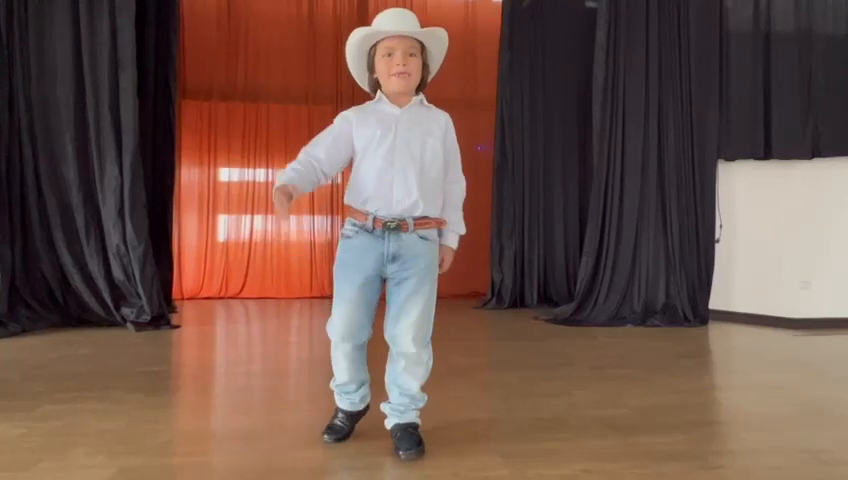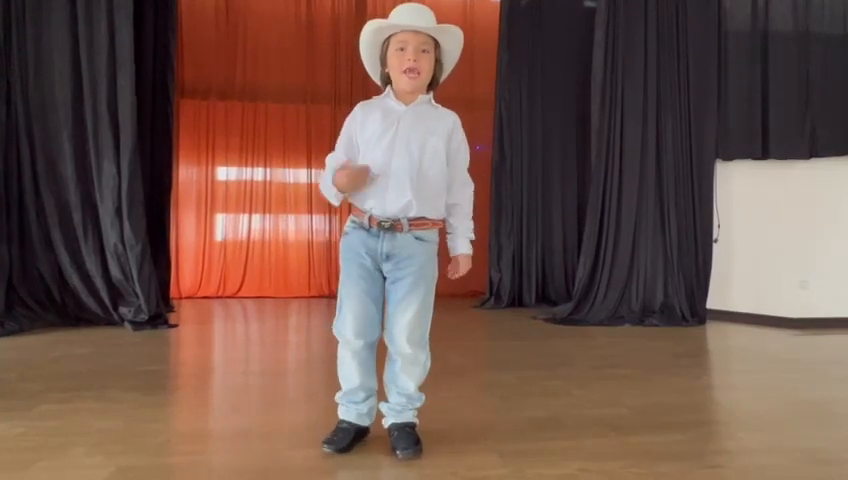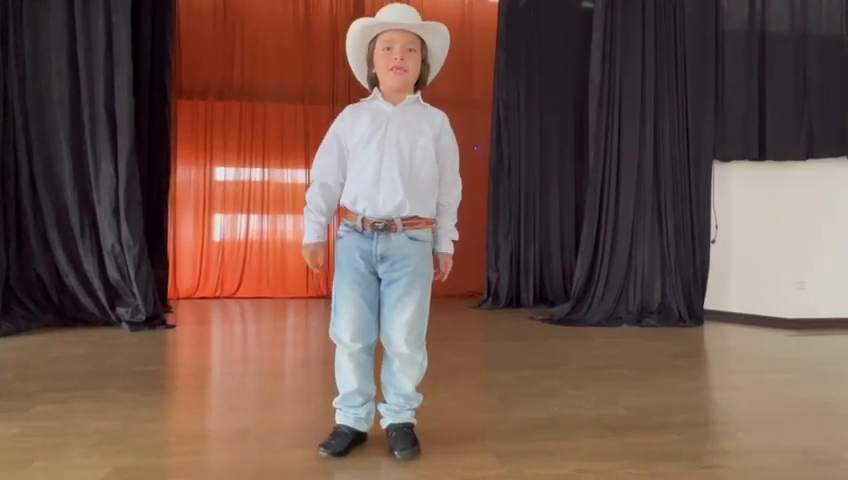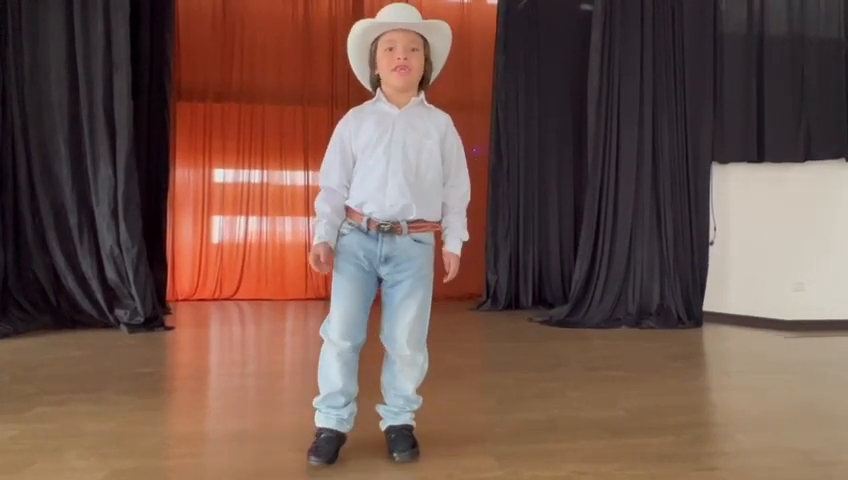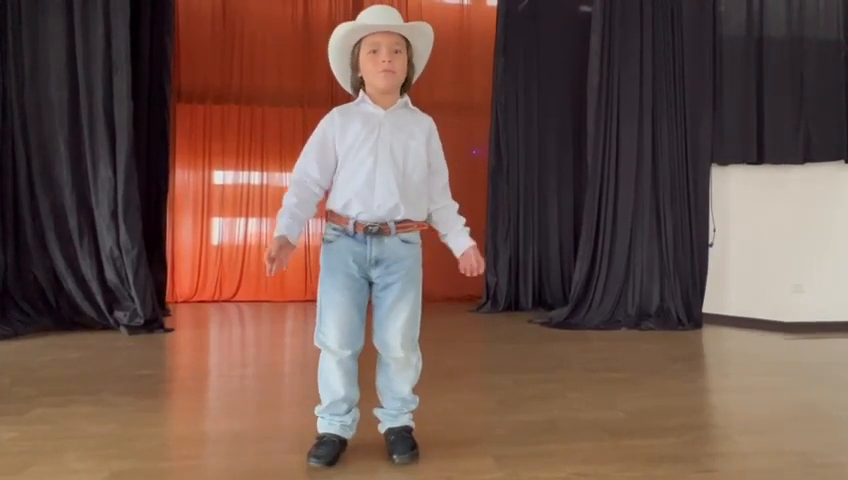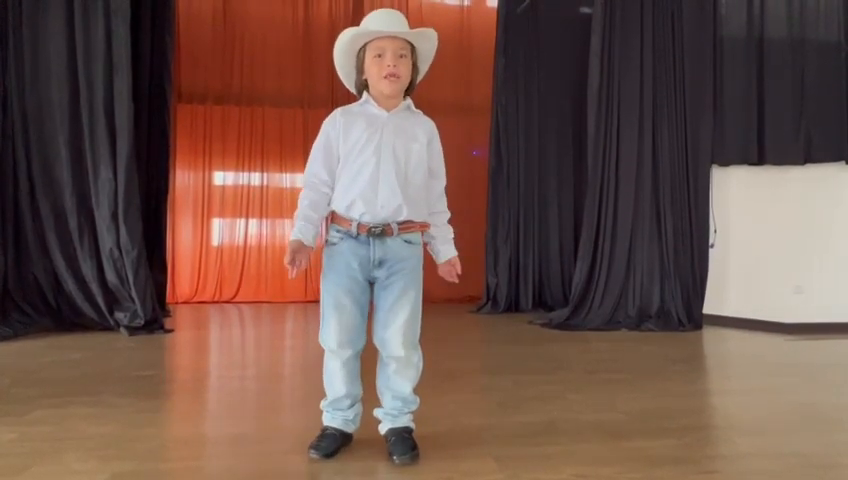
dt=0.7s
person 1, frame 1
left shoulder: (439, 122)
right shoulder: (355, 120)
left elbow: (453, 187)
right elbow: (316, 163)
left wrist: (451, 237)
right wrist: (289, 185)
left hip: (417, 242)
right hip: (361, 236)
left knee: (411, 338)
right knee: (346, 330)
left ankle: (404, 418)
right ankle: (351, 403)
person 1, frame 2
left shoulder: (446, 123)
right shoulder: (363, 115)
left elbow: (459, 190)
right elbow: (336, 166)
left wrist: (462, 244)
right wrist: (338, 179)
left hip: (416, 242)
right hip: (361, 235)
left knee: (408, 338)
right knee: (354, 332)
left ankle: (402, 419)
right ankle: (355, 416)
person 1, frame 3
left shoulder: (435, 122)
right shoulder: (352, 118)
left elbow: (448, 189)
right elbow: (325, 179)
left wrist: (445, 244)
right wrist: (314, 233)
left hip: (410, 243)
right hip: (355, 239)
left knee: (405, 340)
right knee: (350, 335)
left ankle: (400, 420)
right ankle: (351, 420)
person 1, frame 4
left shoulder: (439, 123)
right shoulder: (355, 121)
left elbow: (456, 188)
right elbow: (333, 186)
left wrist: (453, 243)
right wrist: (323, 238)
left hip: (413, 245)
right hip: (357, 239)
left knee: (406, 342)
right knee: (341, 334)
left ankle: (399, 422)
right ankle: (332, 423)
person 1, frame 5
left shoulder: (422, 126)
right shoulder: (338, 121)
left elbow: (438, 193)
right elbow: (308, 180)
left wrist: (463, 242)
right wrist: (286, 233)
left hip: (401, 245)
right hip: (344, 242)
left knee: (399, 343)
right knee: (337, 341)
left ankle: (398, 424)
right ankle: (335, 428)
person 1, frame 6
left shoulder: (424, 128)
right shoulder: (341, 122)
left elbow: (434, 196)
right elbow: (318, 185)
left wrist: (444, 250)
right wrist: (302, 236)
left hip: (402, 247)
right hip: (346, 243)
left knee: (400, 343)
right knee: (340, 340)
left ankle: (397, 425)
right ankle: (339, 422)
